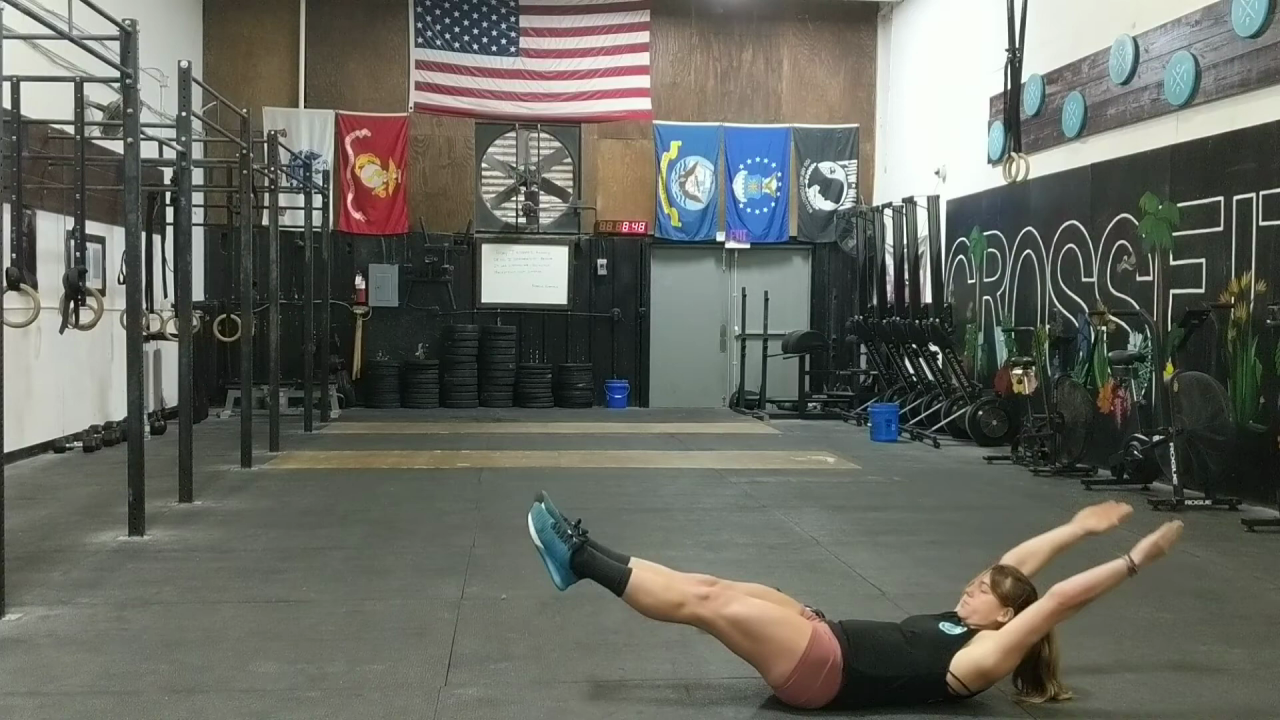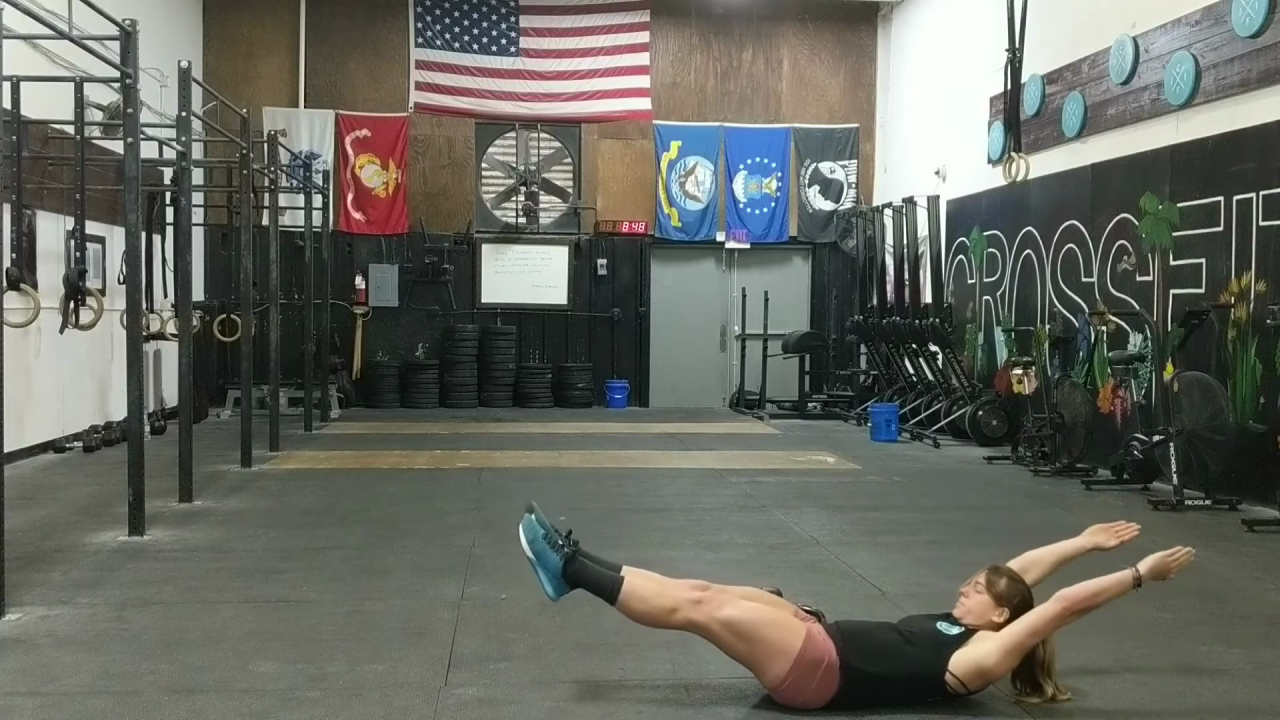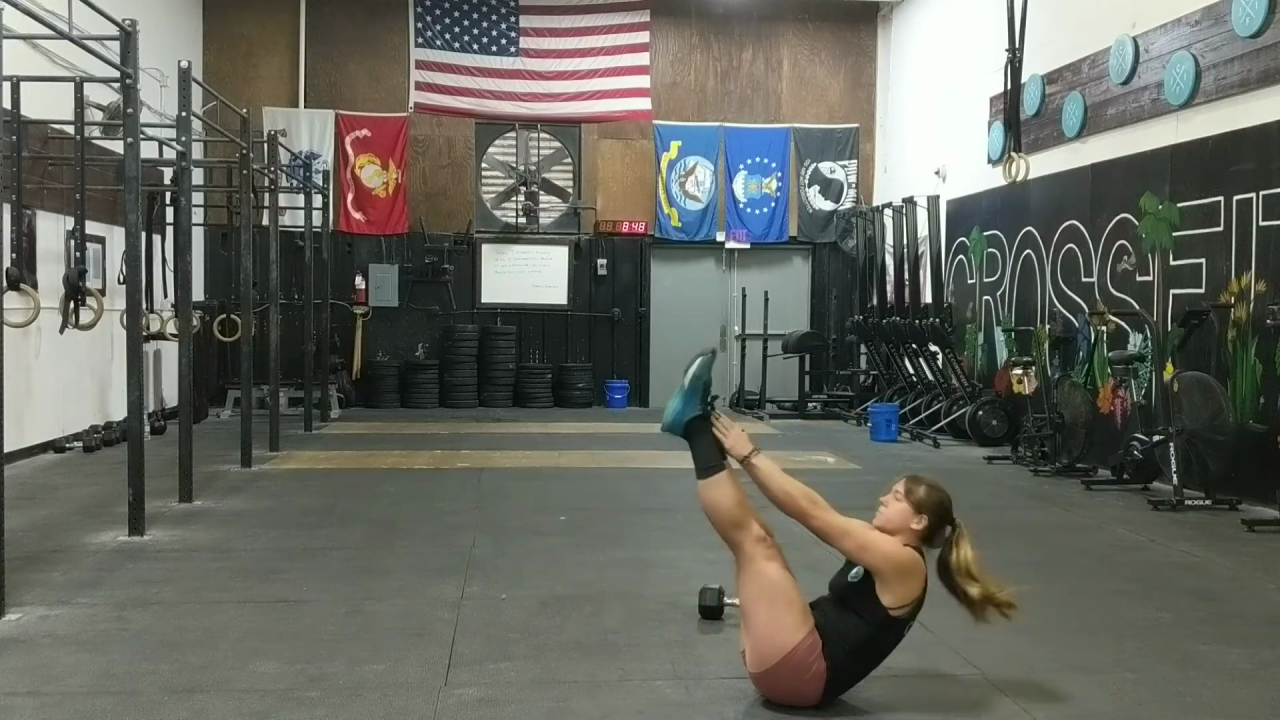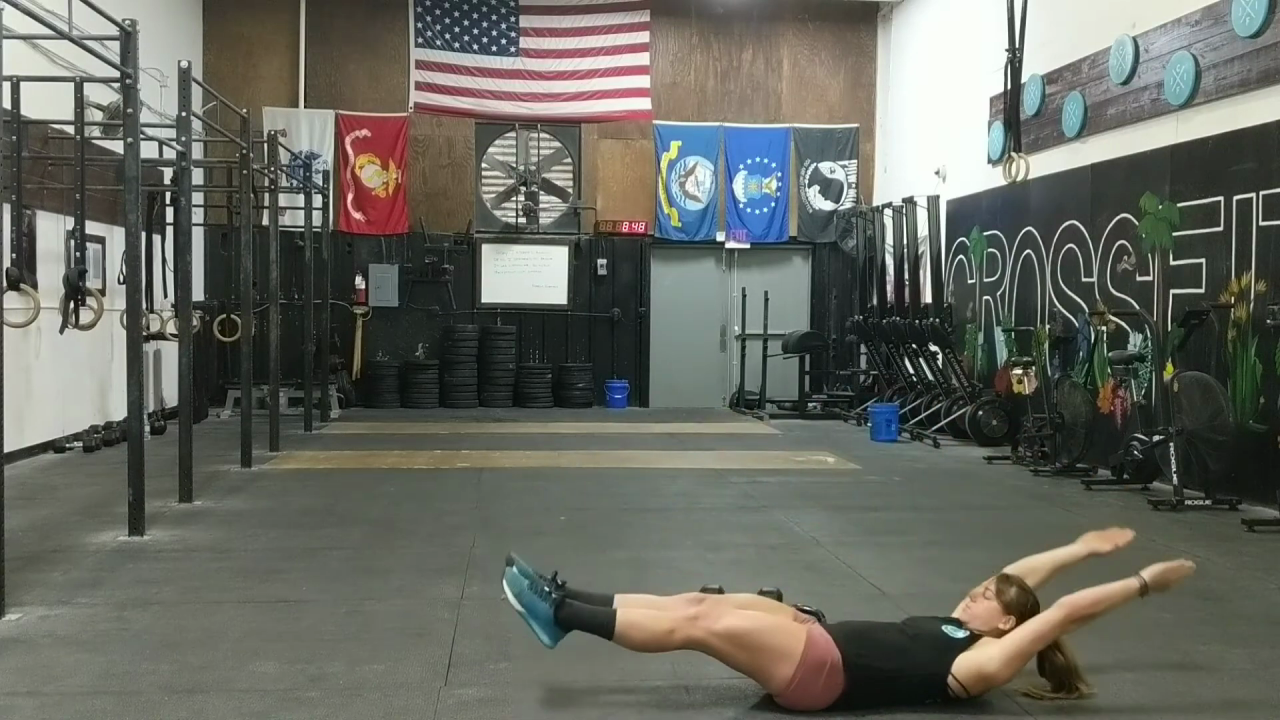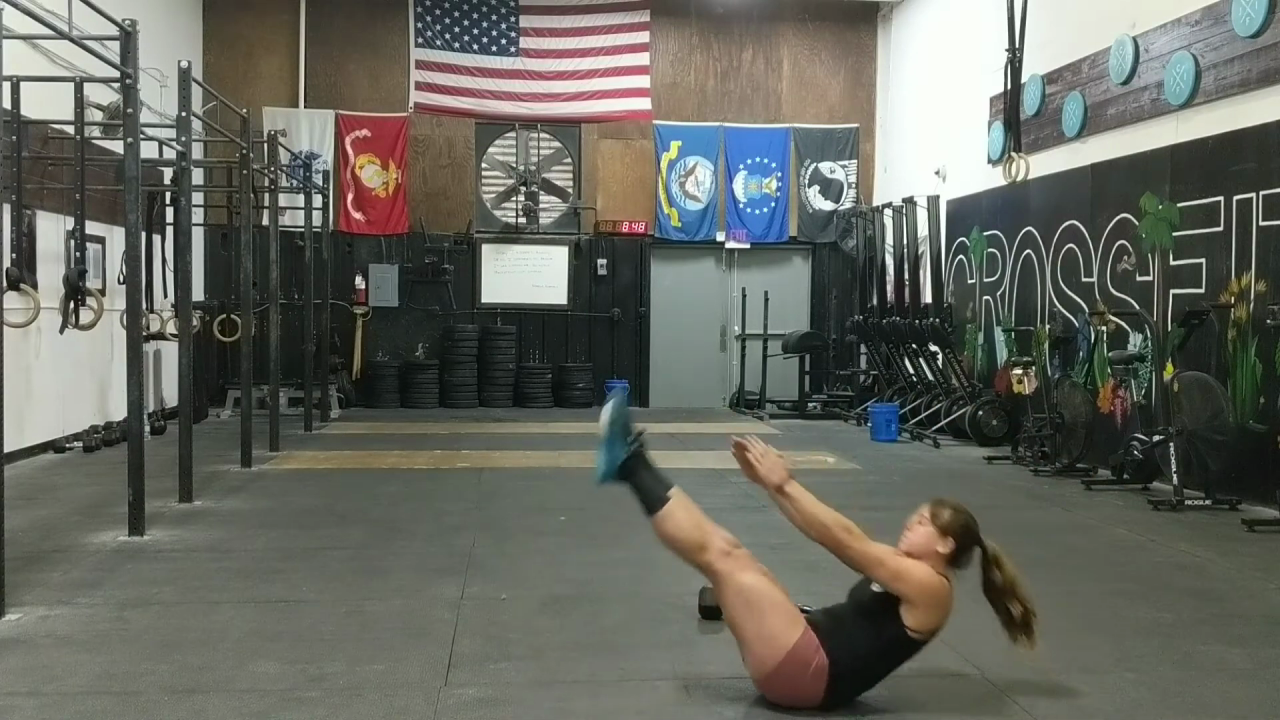
dt=0.7s
person 1, frame 1
left shoulder: (989, 656)
right shoulder: (966, 628)
left elbow: (1057, 600)
right elbow: (1011, 569)
left wrist: (1134, 560)
right wrist: (1077, 528)
left hip: (824, 669)
right hip: (824, 642)
left knee: (702, 599)
right knee: (709, 587)
left ankle: (580, 560)
right ankle: (584, 555)
person 1, frame 2
left shoulder: (986, 656)
right shoulder: (964, 629)
left elbow: (1062, 604)
right elbow: (1016, 570)
left wrist: (1140, 574)
right wrist: (1083, 543)
left hip: (821, 669)
right hip: (821, 636)
left knee: (697, 605)
right knee: (700, 590)
left ankle: (575, 572)
right ankle: (577, 564)
person 1, frame 3
left shoulder: (903, 563)
right shoulder: (877, 549)
left elbow: (815, 512)
right elbow: (811, 512)
left wrist: (749, 456)
right wrist: (751, 457)
left hip: (797, 673)
right hip: (786, 663)
left knee: (751, 536)
right knee: (752, 534)
left ankle: (698, 425)
person 1, frame 4
left shoulder: (988, 664)
right shoulder: (966, 632)
left elbow: (1062, 613)
right elbow: (1013, 575)
left wrist: (1142, 582)
right wrist: (1082, 547)
left hip: (821, 672)
right hip: (820, 642)
left knee: (696, 621)
right knee: (699, 604)
left ankle: (566, 613)
right ankle: (566, 604)
person 1, frame 5
left shoulder: (926, 585)
right shoulder: (898, 568)
left elbow: (842, 536)
right elbow: (840, 538)
left wrist: (783, 484)
right wrist: (770, 478)
left hip: (808, 677)
right hip: (799, 666)
left knee: (720, 554)
right knee: (720, 547)
left ankle: (633, 464)
right ankle: (632, 463)
